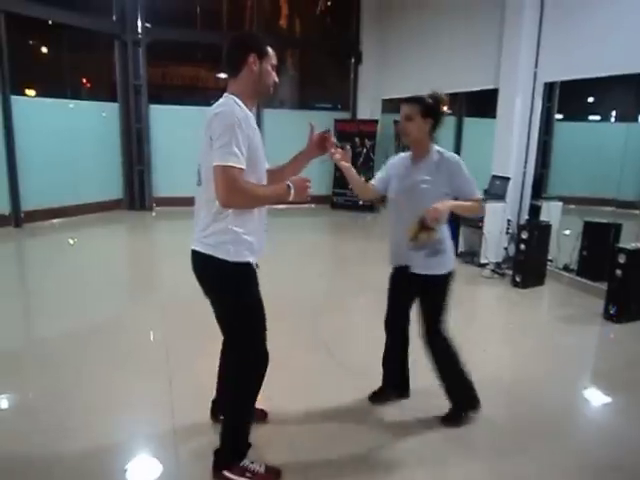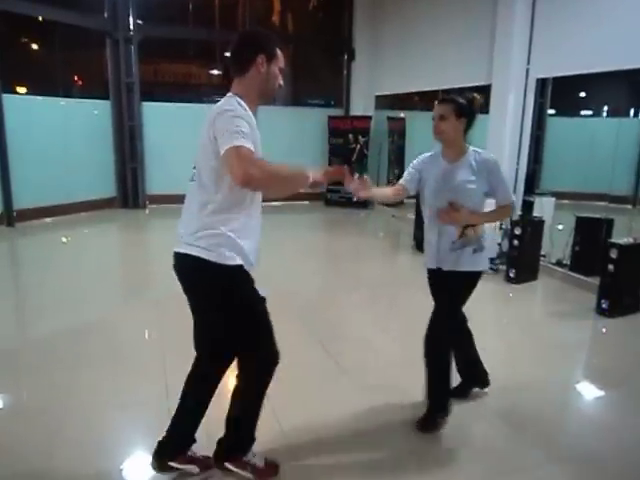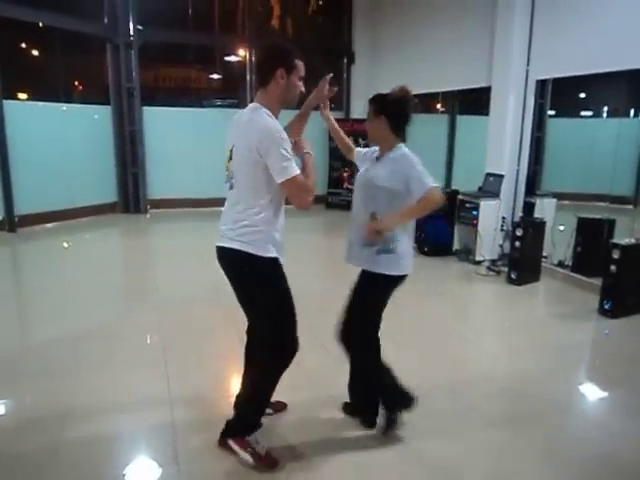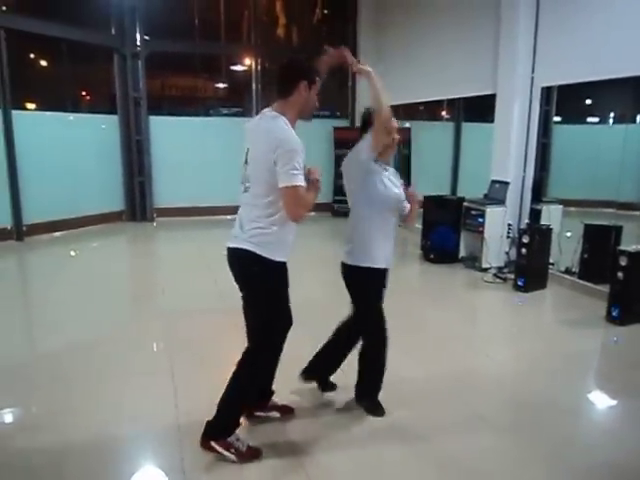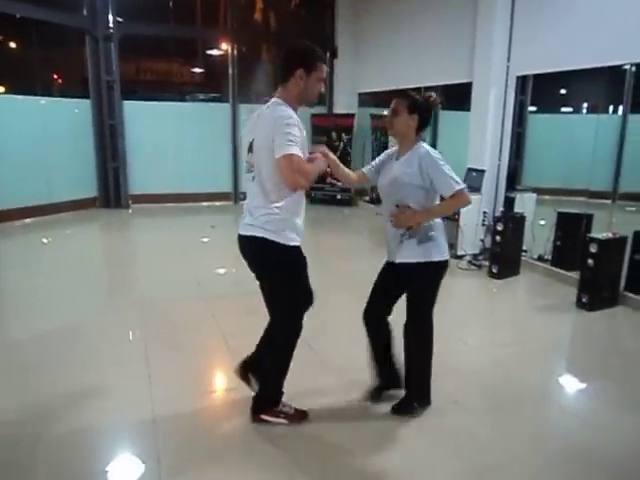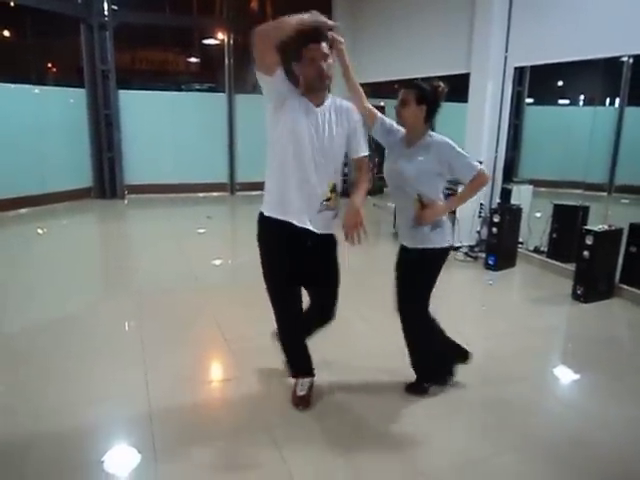
dt=0.7s
person 1, frame 1
left shoulder: (241, 116)
right shoulder: (229, 114)
left elbow: (263, 180)
right elbow: (231, 193)
left wrist: (308, 154)
right wrist: (290, 191)
left hip: (229, 255)
right hip: (224, 257)
left knee: (241, 341)
right knee: (252, 354)
left ankle: (226, 406)
person 1, frame 2
left shoulder: (236, 115)
right shoulder: (231, 113)
left elbow: (262, 187)
right elbow: (248, 174)
left wrist: (309, 178)
right wrist: (305, 175)
left hip: (208, 259)
right hip: (214, 262)
left knee: (216, 357)
right knee: (261, 356)
person 1, frame 3
left shoulder: (246, 120)
right shoulder: (266, 129)
right elbow: (303, 197)
left wrist: (310, 107)
right wrist: (307, 154)
left hip: (235, 246)
right hip: (253, 253)
left knee: (264, 330)
right knee: (281, 342)
left ankle: (253, 399)
right ankle: (240, 430)
person 1, frame 4
left shoulder: (262, 121)
right shoulder: (288, 140)
left elbow: (293, 81)
right elbow: (297, 210)
left wrist: (322, 65)
right wrist: (314, 184)
left hip: (243, 248)
right hip: (262, 256)
left knee: (275, 328)
right knee: (263, 342)
left ankle: (257, 399)
right ankle: (220, 430)
person 1, frame 5
left shoulder: (266, 114)
right shoulder: (285, 119)
right elbow: (295, 179)
right wrist: (318, 163)
left hip: (255, 235)
right hip: (275, 241)
left knee: (298, 304)
right knee: (289, 322)
left ankle: (254, 366)
right ankle: (267, 404)
person 1, frame 6
left shoulder: (344, 112)
right shoulder: (282, 100)
left elbow: (363, 166)
right elbow: (263, 39)
left wrist: (355, 203)
right wrist: (309, 19)
left hip: (322, 230)
right hip: (277, 225)
left knee: (324, 307)
right knee: (286, 306)
left ankle: (290, 336)
right ankle: (302, 373)
person 2, frame 1
left shoulder: (448, 163)
right shoulder: (397, 163)
left elbow: (478, 206)
right elbow: (368, 194)
left wrist: (449, 205)
right wrist: (347, 169)
left hip: (434, 264)
right hip: (403, 261)
left knee: (432, 332)
right knee: (394, 324)
left ankle: (465, 398)
right ankle: (395, 384)
person 2, frame 2
left shoulder: (484, 163)
right shoulder: (424, 163)
left elbow: (508, 208)
right elbow: (398, 192)
left wrist: (470, 217)
right wrist: (369, 192)
left hip: (466, 262)
right hip: (436, 261)
left knee: (438, 331)
right knee: (453, 323)
left ankle: (437, 406)
right ankle: (474, 376)
person 2, frame 3
left shoulder: (403, 160)
right shoulder: (374, 157)
left elbow: (434, 198)
right elbow: (350, 150)
left wrist: (390, 221)
right wrist: (326, 116)
left hip: (385, 264)
right hip: (373, 261)
left knee: (354, 332)
right knee: (361, 331)
left ankle: (394, 397)
right ankle: (363, 404)
person 2, frame 4
left shoulder: (392, 174)
right shoulder: (359, 163)
left elbow: (403, 216)
right elbow: (382, 119)
left wrist: (412, 206)
right wrist: (371, 78)
left hip: (377, 262)
right hip: (363, 263)
left knee: (361, 322)
right knee: (376, 330)
left ankle: (317, 369)
right ankle: (367, 392)
person 2, frame 5
left shoulder: (426, 157)
right shoulder: (388, 158)
left elbow: (462, 197)
right elbow: (352, 180)
left wrist: (419, 216)
right wrist: (328, 157)
left hip: (426, 256)
right hip: (398, 255)
left knee: (417, 324)
right knee: (373, 314)
left ankle: (418, 395)
right ankle: (388, 378)
person 2, frame 6
left shoulder: (440, 146)
right shoulder: (394, 136)
left elbow: (480, 177)
right elbow: (362, 106)
left wrist: (445, 207)
right wrist: (342, 58)
left hip: (432, 242)
right hip: (409, 239)
left knee: (412, 308)
right knee: (411, 306)
left ankle: (433, 372)
right ankle: (450, 354)
